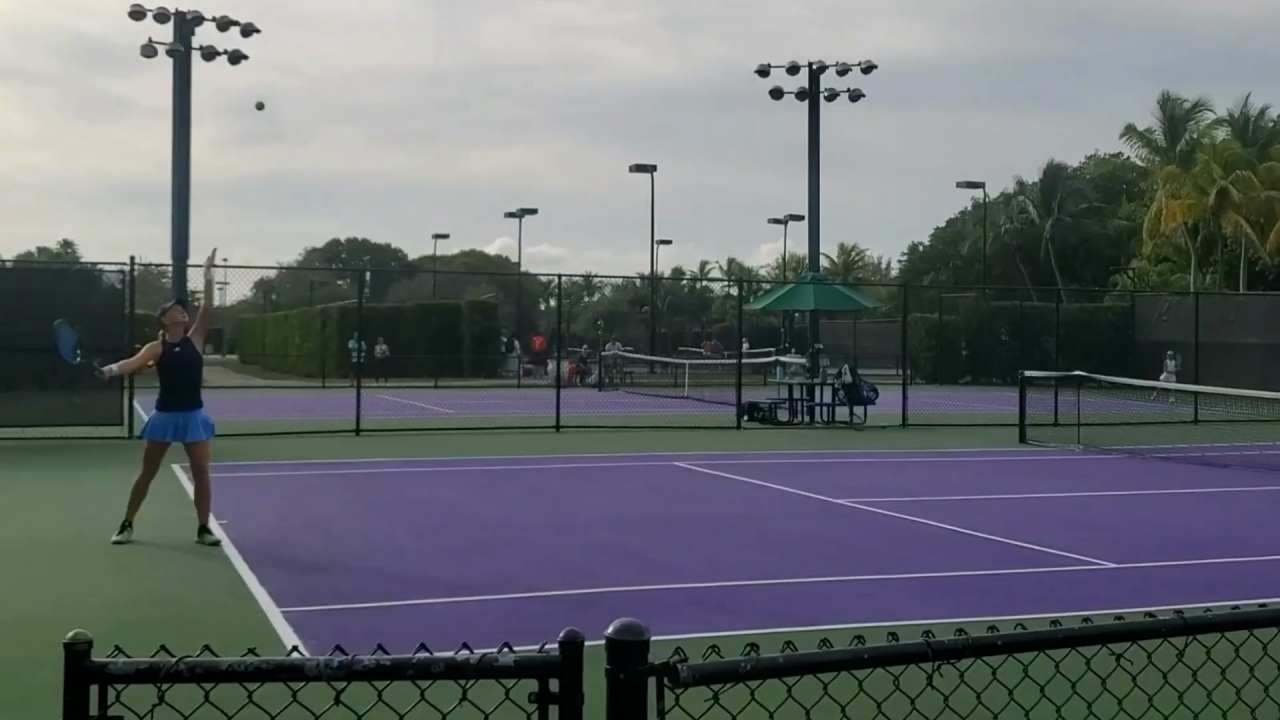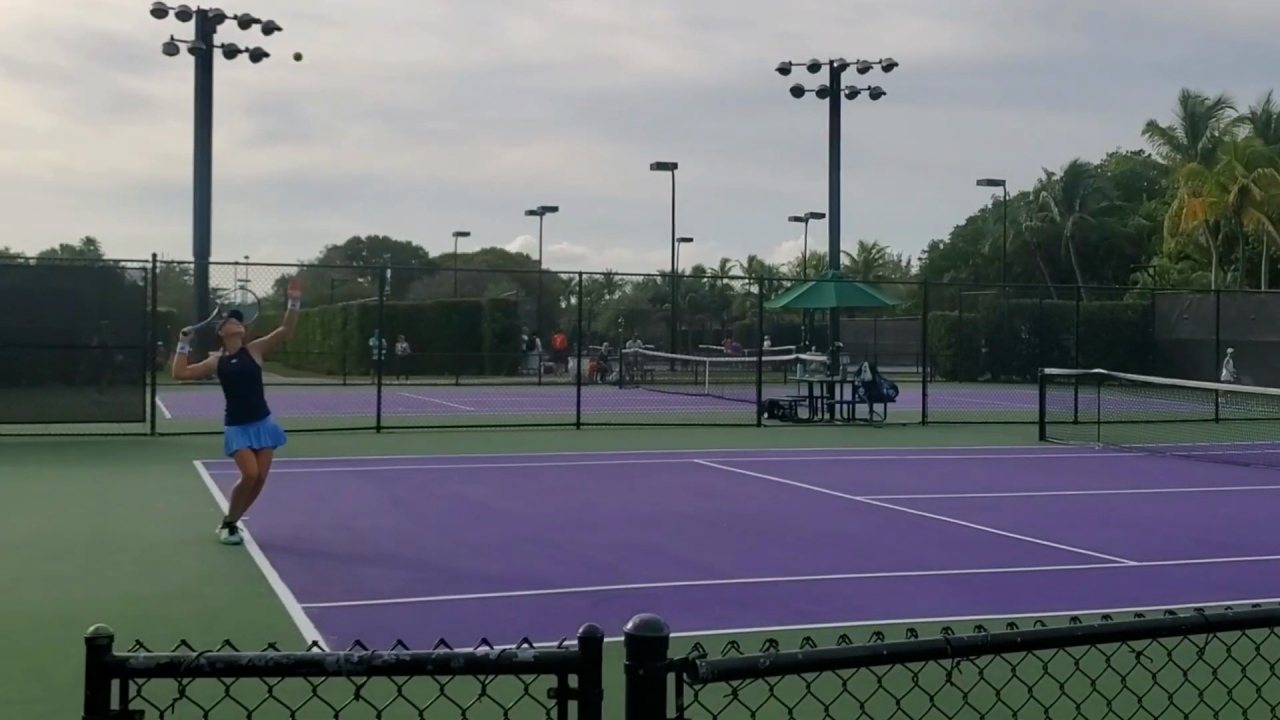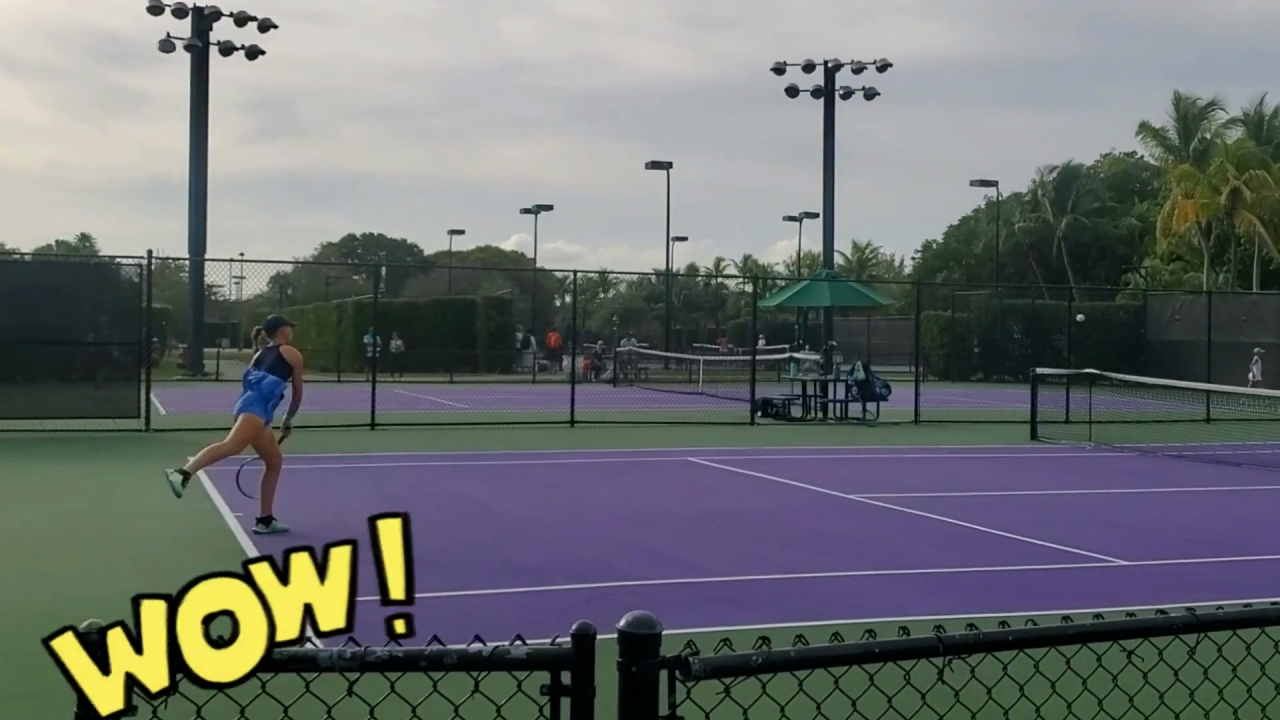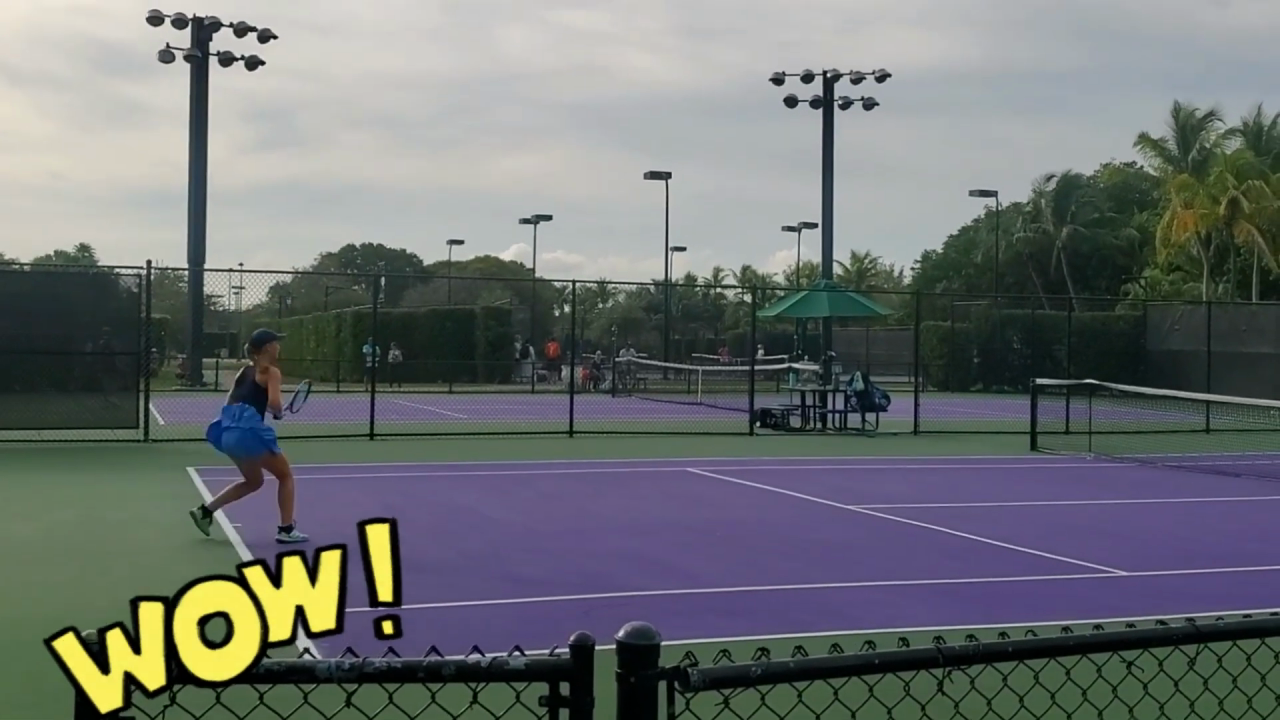
dt=0.5s
person 1, frame 1
left shoulder: (194, 339)
right shoulder: (157, 347)
left elbow: (206, 307)
right elbow: (133, 363)
left wrist: (208, 274)
right wrist: (111, 369)
left hip: (193, 416)
right hip: (166, 416)
left knee: (202, 473)
right knee: (147, 474)
left ankle: (203, 528)
right ankle: (127, 524)
person 1, frame 2
left shoulder: (254, 351)
right shoulder: (216, 363)
left elbow: (285, 330)
right elbow: (178, 373)
left wrist: (293, 300)
right wrist: (182, 344)
left hip: (263, 425)
right hip: (238, 428)
left knee: (260, 479)
right knee: (250, 477)
left ankle: (232, 521)
right ankle: (228, 524)
person 1, frame 3
left shoulder: (260, 355)
right shoulder: (292, 353)
right elbow: (298, 393)
right wrist: (288, 421)
left hip: (253, 403)
right hip: (260, 403)
left knee: (275, 461)
right knee: (232, 446)
left ankle: (265, 520)
right ankle: (183, 474)
person 1, frame 4
left shoulder: (244, 372)
right shoulder: (271, 371)
right elbow: (275, 404)
right wrist: (277, 413)
left hip: (228, 433)
right hip: (249, 432)
left knee: (254, 482)
right knee: (286, 476)
left ankle: (205, 510)
right ankle: (286, 529)
